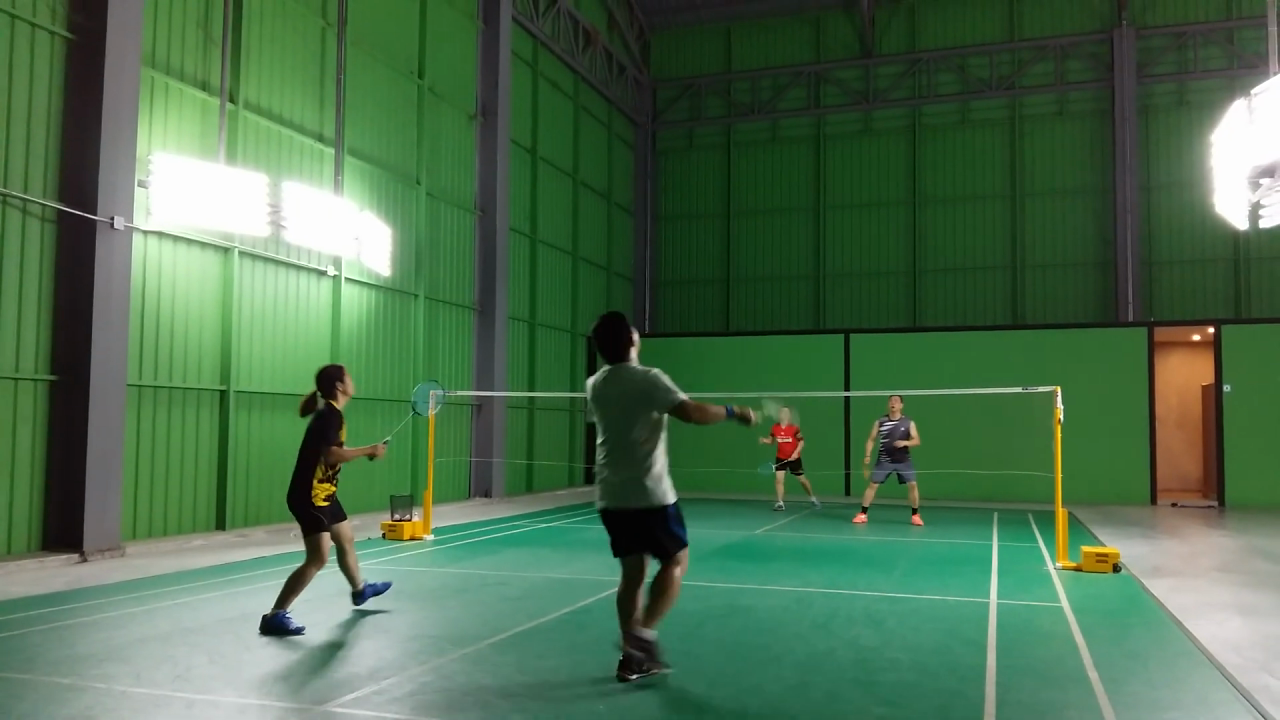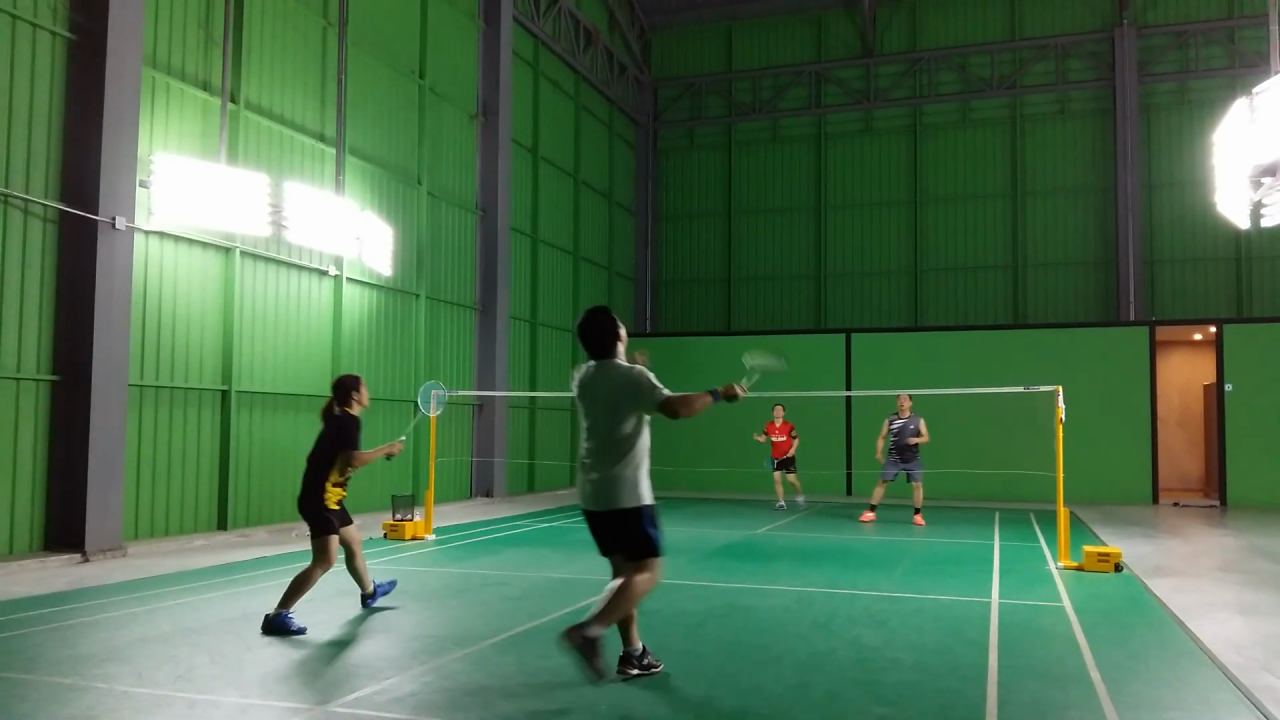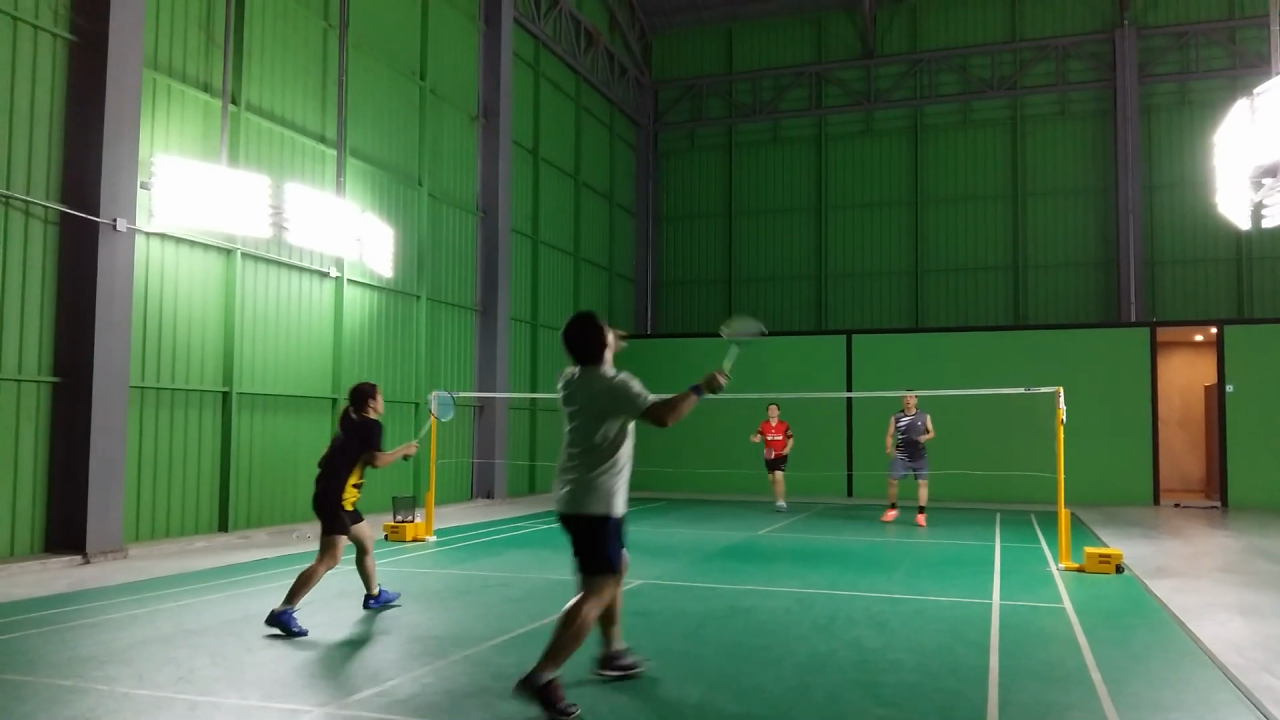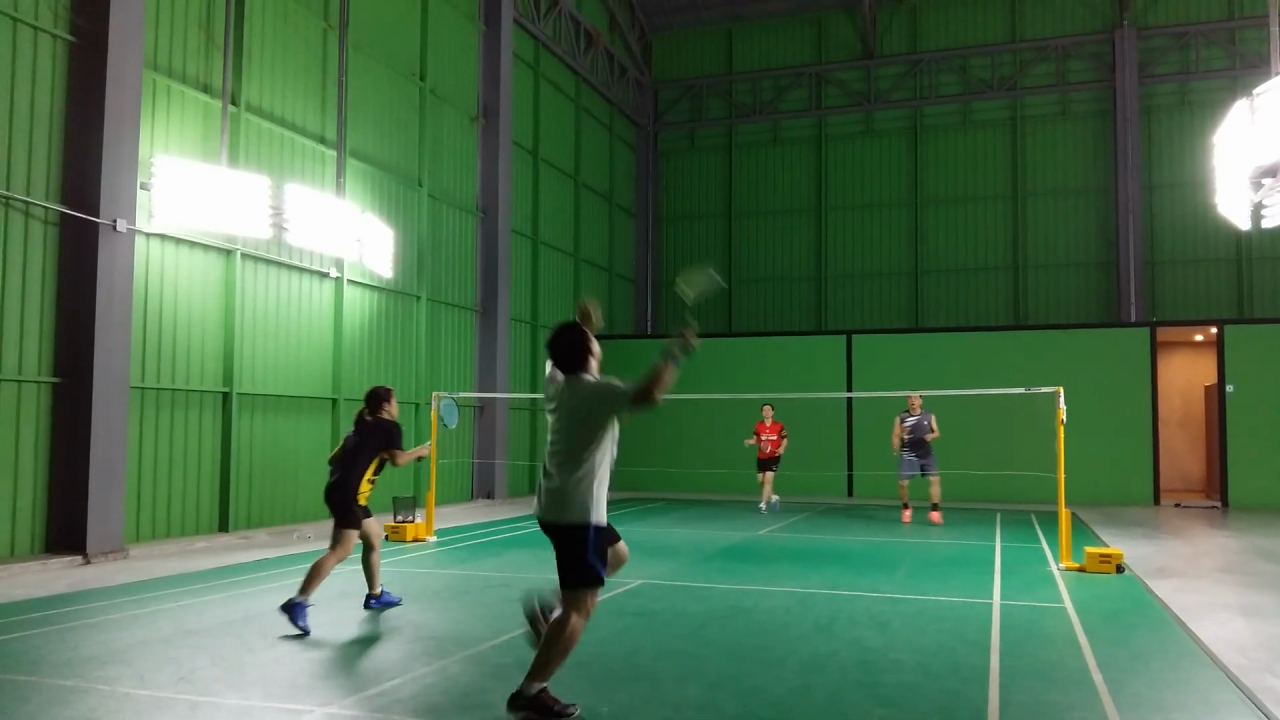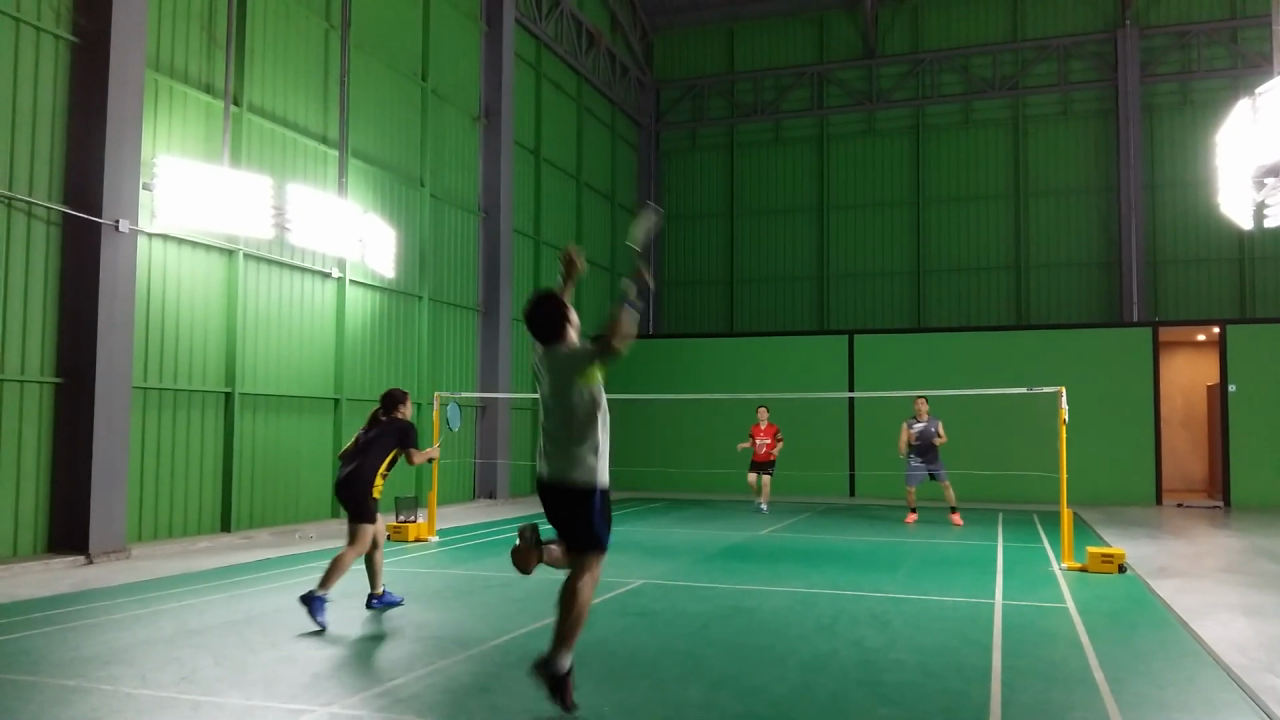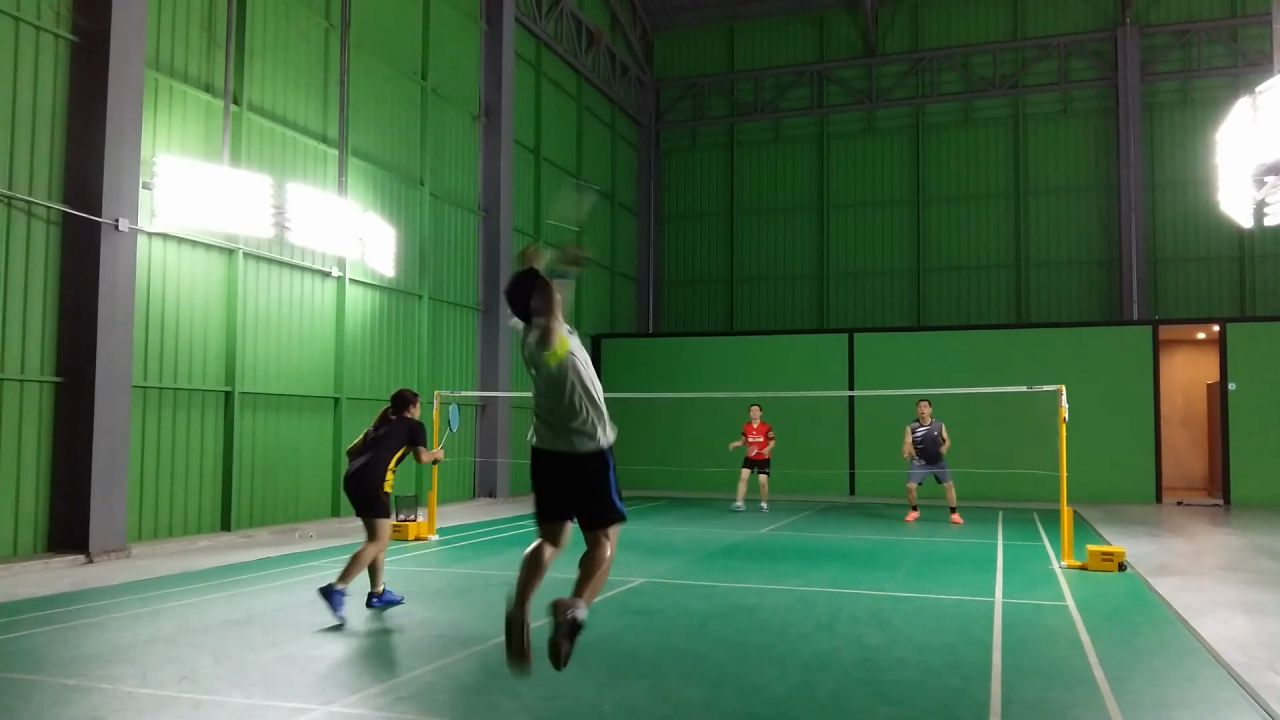
dt=0.1s
person 1, frame 1
left shoulder: (594, 385)
right shoulder: (648, 380)
right elbow: (689, 413)
right wrist: (733, 412)
left hip: (611, 497)
right hip: (649, 494)
left knee: (632, 574)
right knee: (675, 564)
left ankle: (633, 656)
right ankle: (642, 633)
person 1, frame 2
left shoulder: (584, 378)
right shoulder: (632, 377)
right elbow: (677, 408)
right wrist: (719, 393)
left hip: (594, 495)
right hip: (625, 494)
left knee: (632, 567)
right knee: (645, 572)
left ankle: (633, 654)
right ankle: (589, 630)
person 1, frame 3
left shoulder: (571, 381)
right shoulder: (617, 385)
right elbow: (662, 416)
left wrist: (608, 341)
right wrist: (701, 388)
left hip: (573, 499)
right hip: (598, 503)
left knee: (609, 575)
right knee: (597, 592)
left ankle: (614, 653)
right ankle: (541, 677)
person 1, frame 4
left shoulder: (557, 387)
right shoulder: (597, 393)
left elbow: (556, 357)
right elbow: (648, 397)
left wrist: (579, 331)
right wrist: (676, 353)
left hip: (557, 508)
right hip: (577, 515)
left knee: (617, 554)
right knee: (582, 604)
left ankle: (549, 612)
person 1, frame 5
left shoulder: (545, 356)
right shoulder: (573, 358)
left elbow: (549, 319)
right elbow: (613, 343)
left wrist: (568, 279)
right wrist: (631, 294)
left hip: (555, 476)
right hip: (580, 478)
left knee: (579, 555)
right knee: (586, 569)
left ankle: (535, 547)
right ankle: (558, 663)
person 1, frame 6
left shoulder: (529, 333)
right shoulder: (548, 334)
left elbow: (538, 313)
right elbow: (549, 313)
left wrist: (549, 266)
right wrist: (559, 267)
left hip: (547, 451)
right hip: (586, 450)
left knee: (551, 540)
right knee: (604, 542)
left ankle: (518, 614)
right ankle: (572, 612)
person 2, frame 1
left shoulder: (328, 413)
right shoulder: (331, 415)
left elbow: (323, 449)
right elbow: (329, 455)
left wrist: (346, 451)
right wrist: (367, 451)
left hip: (324, 493)
right hip: (310, 496)
left knee: (346, 541)
right knee: (318, 559)
left ankle: (360, 589)
right ankle: (275, 616)
person 2, frame 2
left shoulder: (336, 422)
right shoulder: (350, 422)
left elbow: (317, 458)
right elbow: (356, 459)
right wrist: (387, 448)
left hip: (328, 498)
right hip: (321, 499)
left knee: (353, 544)
right knee: (325, 561)
left ankle: (370, 591)
right ankle: (278, 615)
person 2, frame 3
left shoulder: (350, 427)
right shoulder: (371, 426)
left elbow: (324, 462)
right elbow: (376, 461)
right wrist: (403, 450)
left hip: (338, 498)
right hip: (336, 499)
left knee: (367, 541)
right knee: (328, 560)
left ankle: (374, 595)
right ankle: (282, 612)
person 2, frame 4
left shoulder: (361, 428)
right shoulder: (390, 427)
left elbow: (334, 458)
right elbow: (397, 459)
right wrist: (419, 451)
left hip: (337, 488)
right hip: (348, 493)
left knee: (374, 539)
right knee: (339, 552)
left ankle: (375, 594)
right ankle: (298, 602)
person 2, frame 5
left shoulder: (373, 427)
right shoulder: (404, 426)
left elbow: (343, 455)
right elbow: (413, 458)
right wrist: (430, 453)
left hip: (346, 482)
right hip: (362, 486)
left knee: (378, 538)
right knee: (358, 546)
left ankle: (377, 594)
right ankle: (317, 595)
person 2, frame 6
left shoulder: (380, 425)
right shoulder: (414, 426)
left elbow: (351, 451)
right elbow: (421, 456)
right wrist: (436, 455)
left hip: (353, 478)
right hip: (372, 481)
left knee: (377, 538)
right knee: (378, 541)
left ankle: (377, 592)
right ankle: (336, 588)
